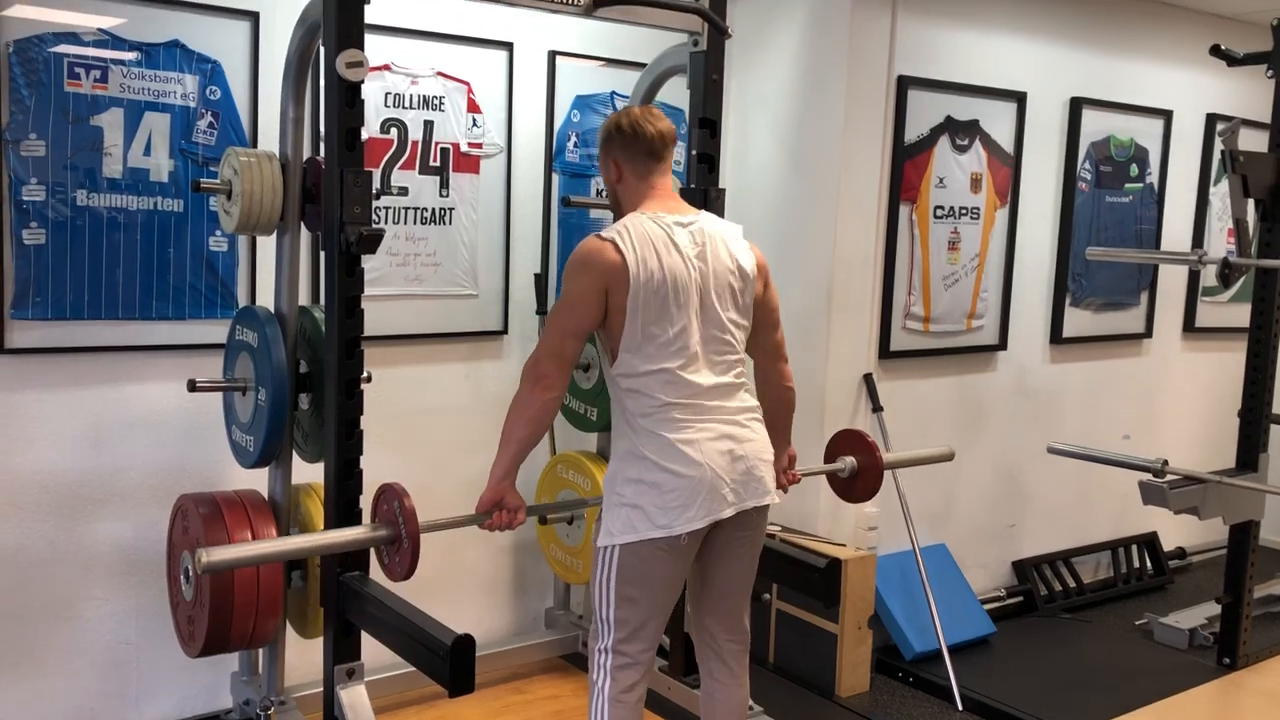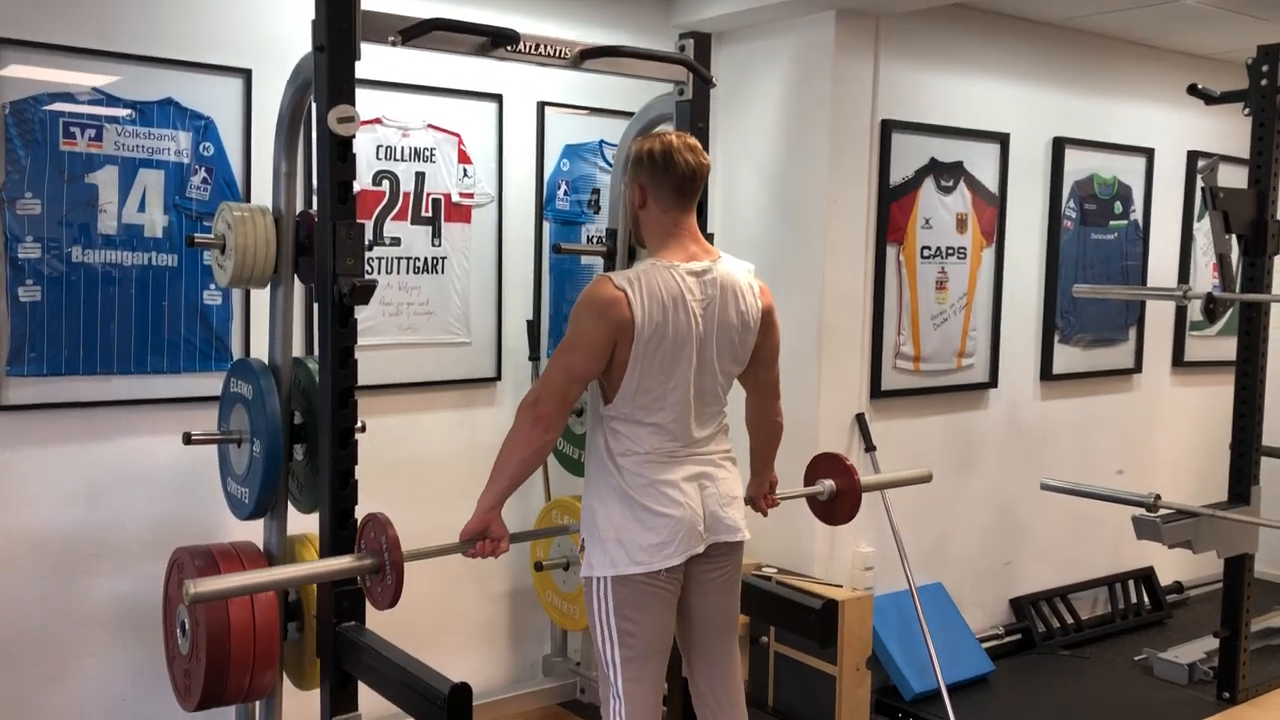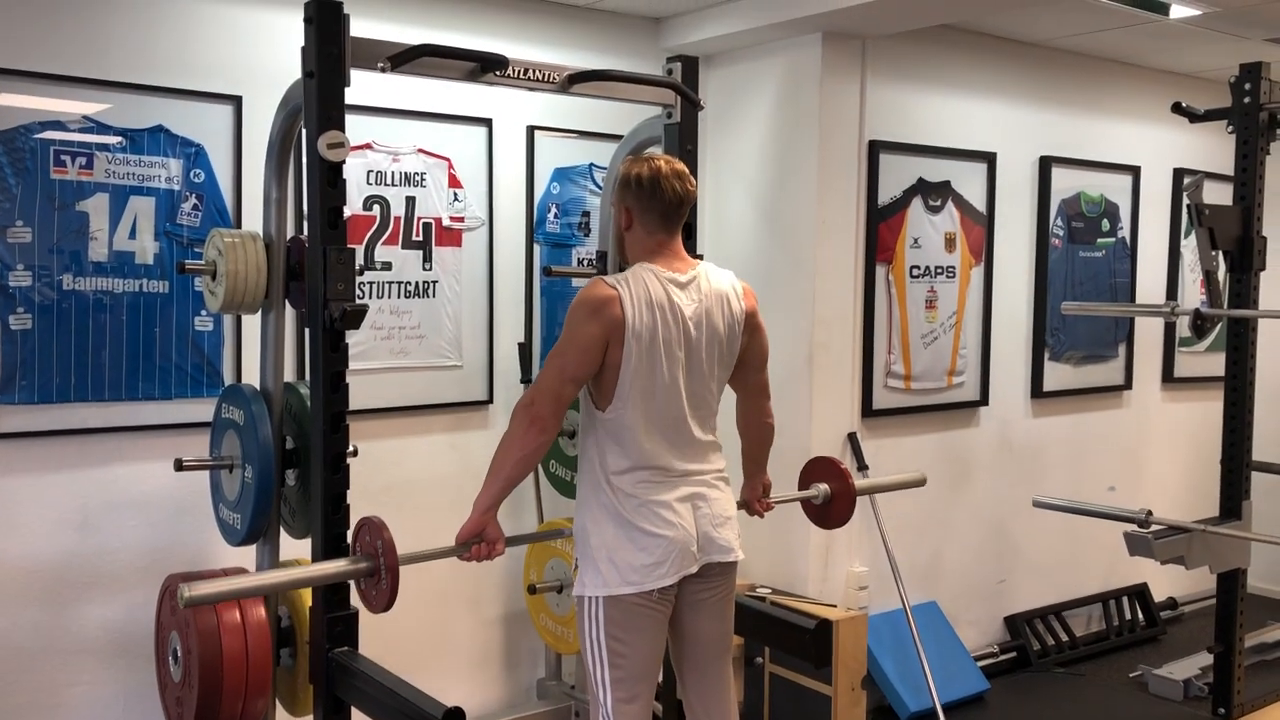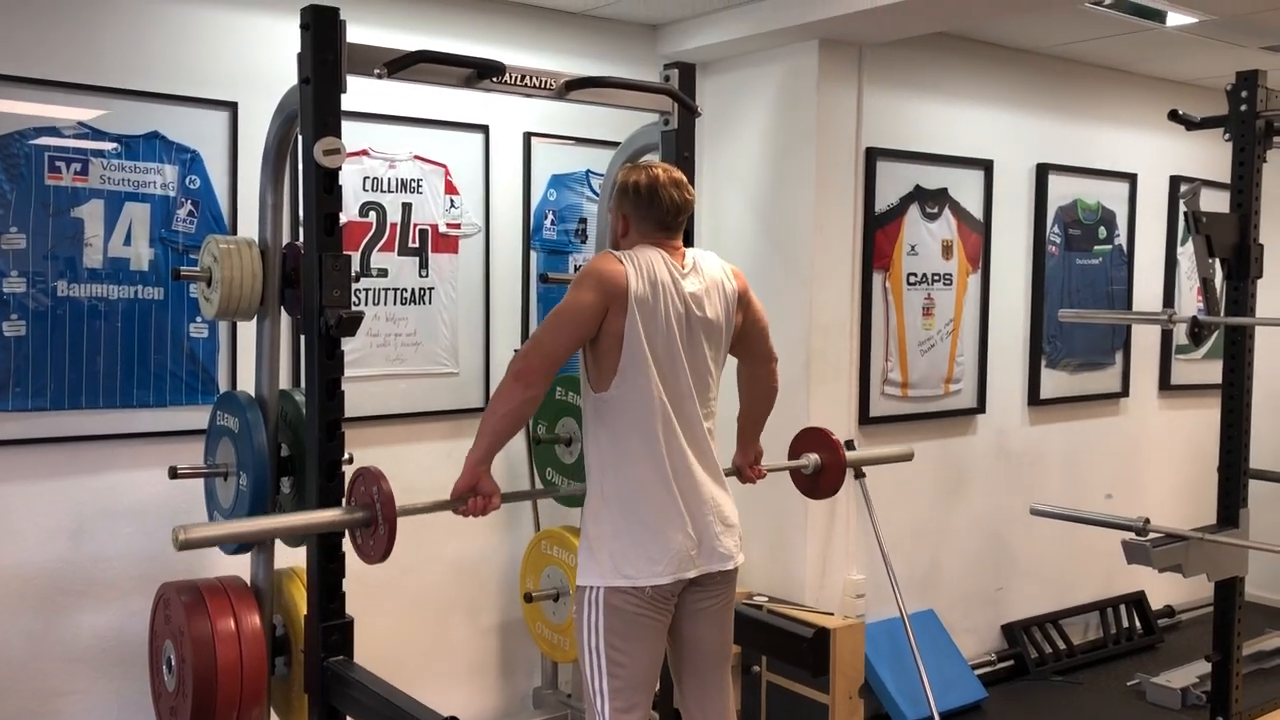
dt=0.7s
person 1, frame 1
left shoulder: (606, 253)
right shoulder: (741, 247)
left elbow: (546, 375)
right elbow: (775, 367)
left wrist: (501, 479)
right wrist: (781, 450)
left hip: (662, 484)
right hip: (746, 468)
left knee: (620, 659)
right knee: (727, 646)
person 1, frame 2
left shoulder: (617, 297)
right shoulder: (752, 292)
left elbow: (545, 411)
right elbow: (767, 401)
left wrist: (487, 509)
right wrist: (761, 477)
left hip: (638, 526)
right hip: (717, 511)
person 1, frame 3
left shoulder: (609, 302)
right shoulder: (735, 296)
left elbow: (539, 415)
right elbow: (757, 402)
left wrist: (484, 512)
right wrist: (755, 481)
left hip: (633, 543)
right hip: (712, 528)
person 1, frame 4
left shoulder: (613, 276)
right shoulder: (726, 280)
left elbow: (530, 372)
right elbow: (763, 366)
left wrist: (477, 466)
right wrist: (747, 446)
left hip: (633, 548)
right hip: (713, 535)
